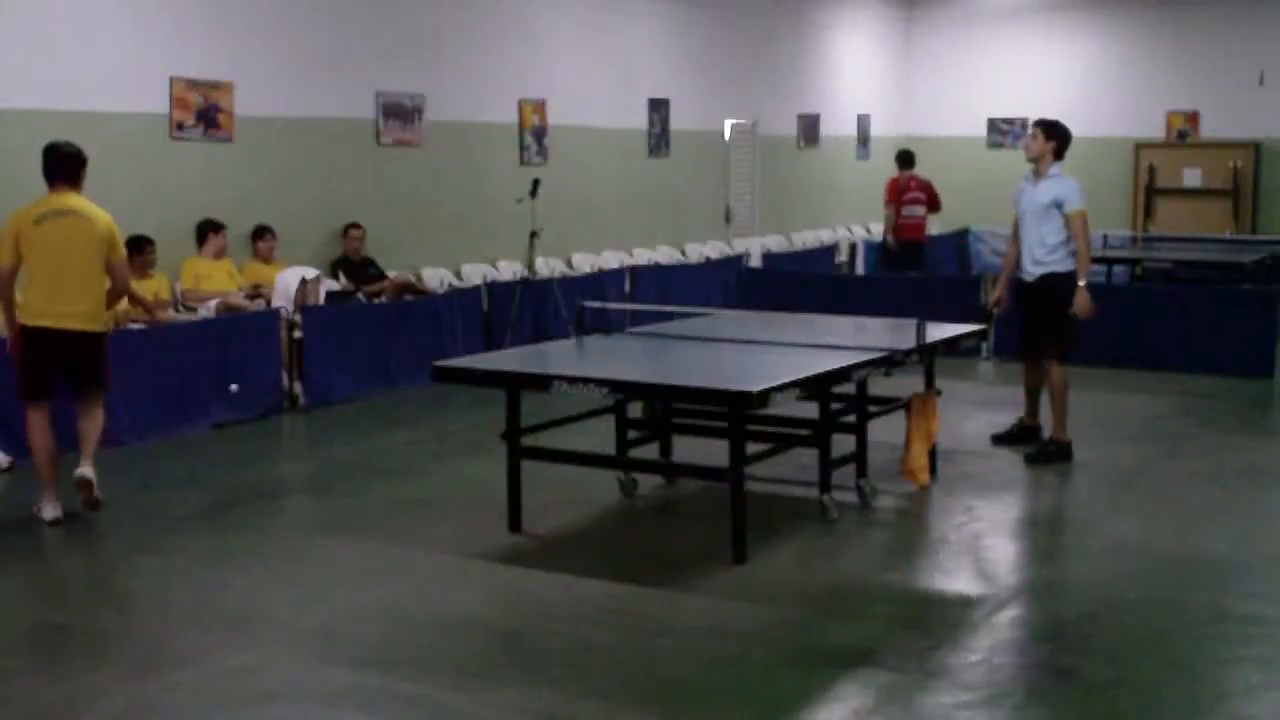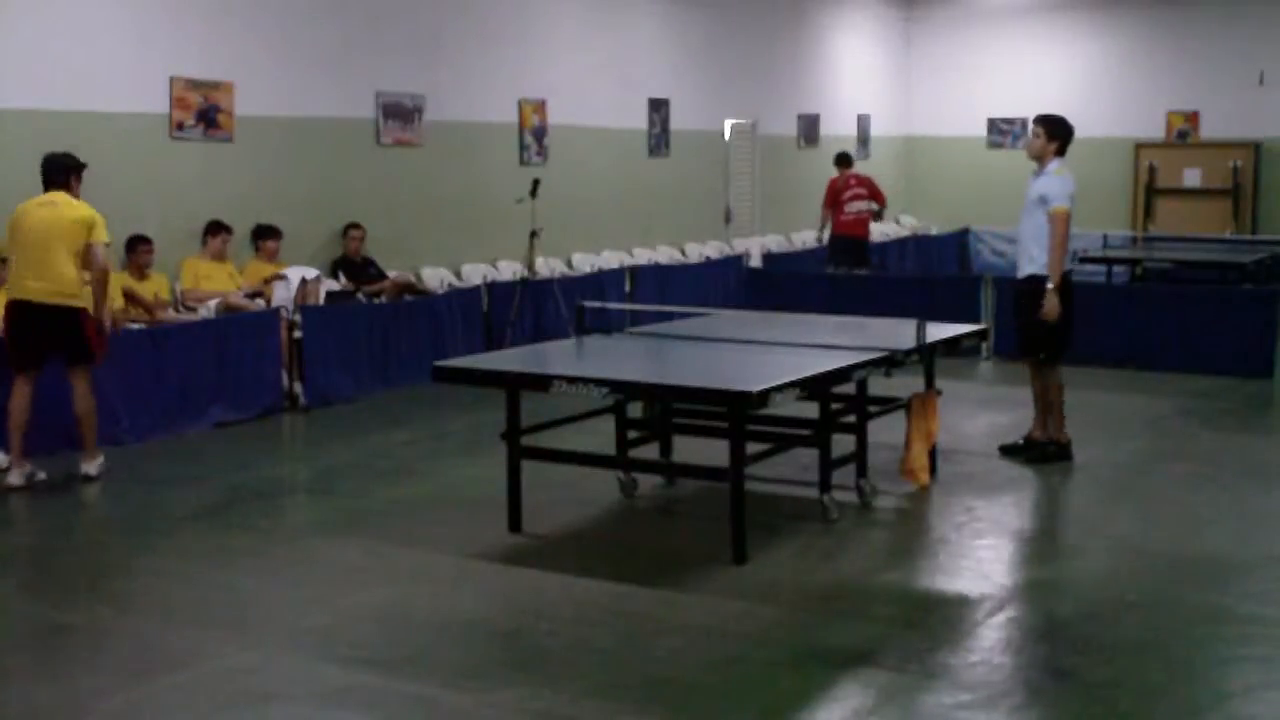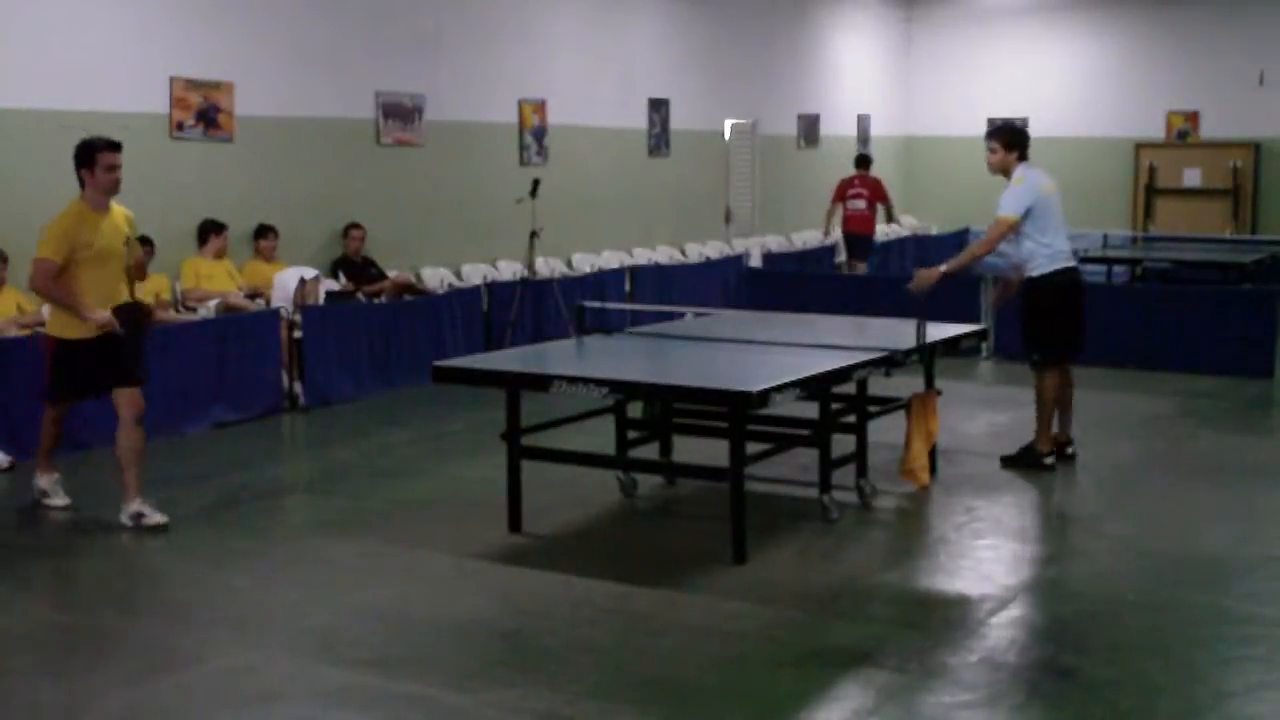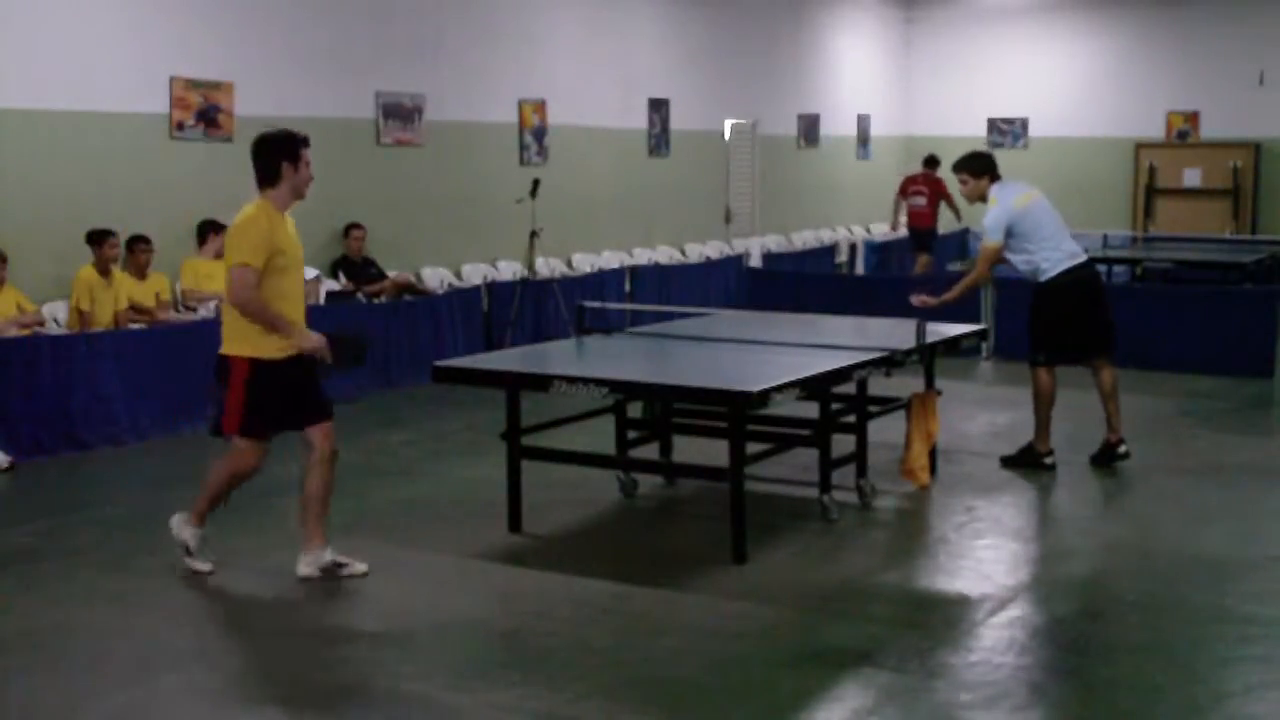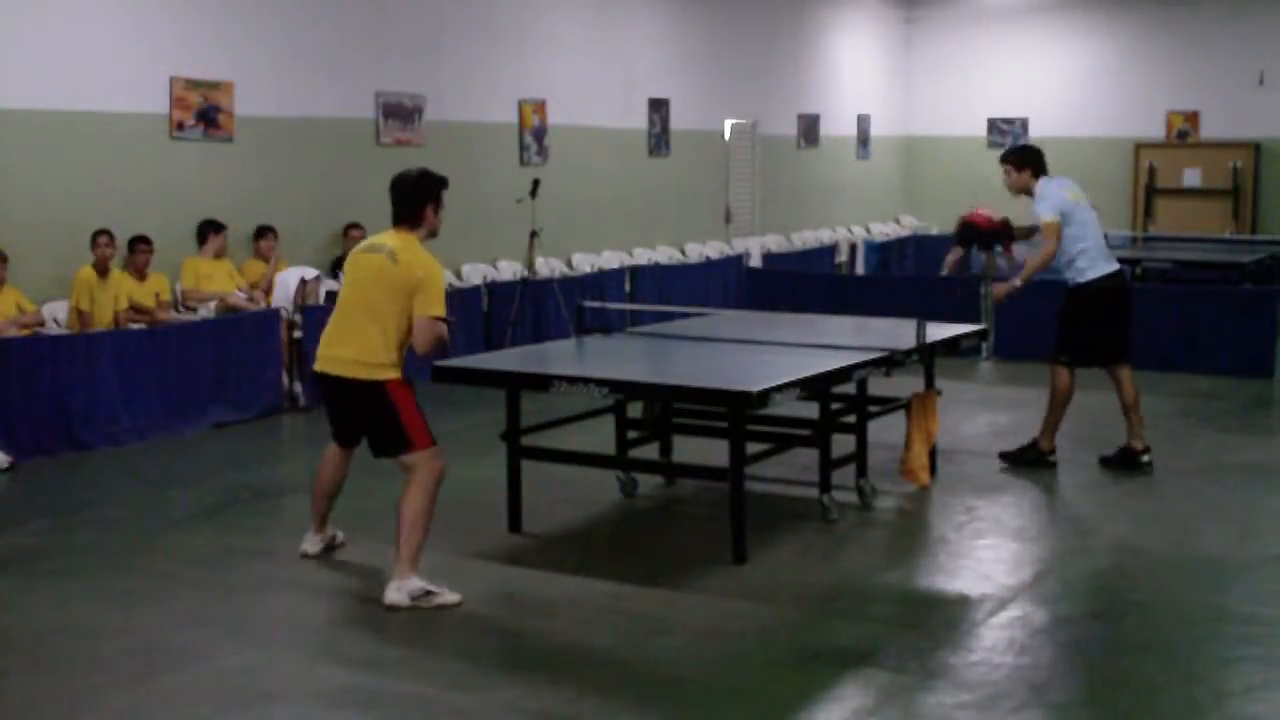
dt=1s
person 1, frame 1
right shoulder: (102, 219)
right elbow: (122, 286)
left hip: (37, 327)
right hip: (89, 328)
left knee: (38, 411)
right knee: (91, 404)
left ankle: (50, 501)
right ankle: (86, 466)
person 1, frame 2
right shoulder: (87, 214)
right elbow: (101, 266)
right wrist: (100, 311)
right hip: (66, 302)
right knee: (80, 375)
right ankle: (91, 458)
person 1, frame 3
left shoulder: (125, 219)
right shoulder: (65, 223)
right elbow: (40, 282)
right wrist: (86, 313)
left hip: (116, 331)
right hip: (71, 335)
left knee: (133, 410)
right knee: (58, 410)
left ankle: (132, 503)
right ankle: (44, 475)
person 1, frame 4
left shoulder: (283, 220)
right shoulder: (253, 222)
right elbow: (242, 295)
right wrist: (297, 334)
left hip: (288, 357)
right hip: (252, 359)
left knee: (324, 445)
right knee: (247, 456)
left ankle: (314, 553)
right ankle: (190, 524)
person 1, frame 5
left shoulder: (362, 249)
right shoulder: (425, 267)
right elbow: (423, 342)
left wrist: (422, 324)
right wrist: (442, 330)
left hip: (329, 367)
right hip: (374, 376)
left knee: (341, 445)
right knee: (426, 467)
left ankle: (317, 534)
right ankle: (403, 580)
person 2, frame 1
left shoulder: (1066, 186)
right shoulder: (1024, 187)
left elbow: (1080, 239)
left wrist: (1082, 286)
right wrist: (1002, 284)
left hip: (1055, 281)
right hip: (1027, 281)
left knee: (1050, 358)
right knee: (1030, 357)
left ankle: (1060, 439)
right ankle: (1029, 423)
person 2, frame 2
left shoulder: (1057, 181)
right shoulder: (1040, 178)
left elbow: (1059, 242)
left wrist: (1052, 291)
left hip: (1046, 282)
right hip: (1030, 280)
left knee: (1046, 364)
right knee: (1034, 362)
left ankle: (1059, 439)
right ankle: (1039, 434)
person 2, frame 3
left shoulder: (1020, 187)
right shoulder: (1037, 178)
left elbow: (988, 243)
left wrist: (940, 270)
right wrist: (1021, 275)
left hip: (1047, 282)
right hip: (1064, 274)
left knee: (1046, 365)
right knee: (1059, 364)
left ankle: (1043, 449)
right ankle: (1062, 439)
person 2, frame 4
left shoulder: (998, 212)
right shoulder: (1020, 190)
left elbow: (980, 275)
left wrist: (940, 300)
right wrist: (993, 257)
left hip: (1058, 285)
right hip: (1083, 274)
left knee: (1042, 364)
right knee: (1098, 359)
left ankle: (1041, 449)
right ankle: (1115, 439)
person 2, frame 5
left shoulder: (1047, 198)
right shoulder: (1062, 187)
left elbow: (1048, 251)
left wrist: (1014, 283)
right wrist: (1022, 231)
left hip: (1091, 287)
right hip: (1113, 281)
left knee: (1063, 364)
right knee: (1117, 364)
left ankle: (1044, 447)
right ankle: (1137, 445)
